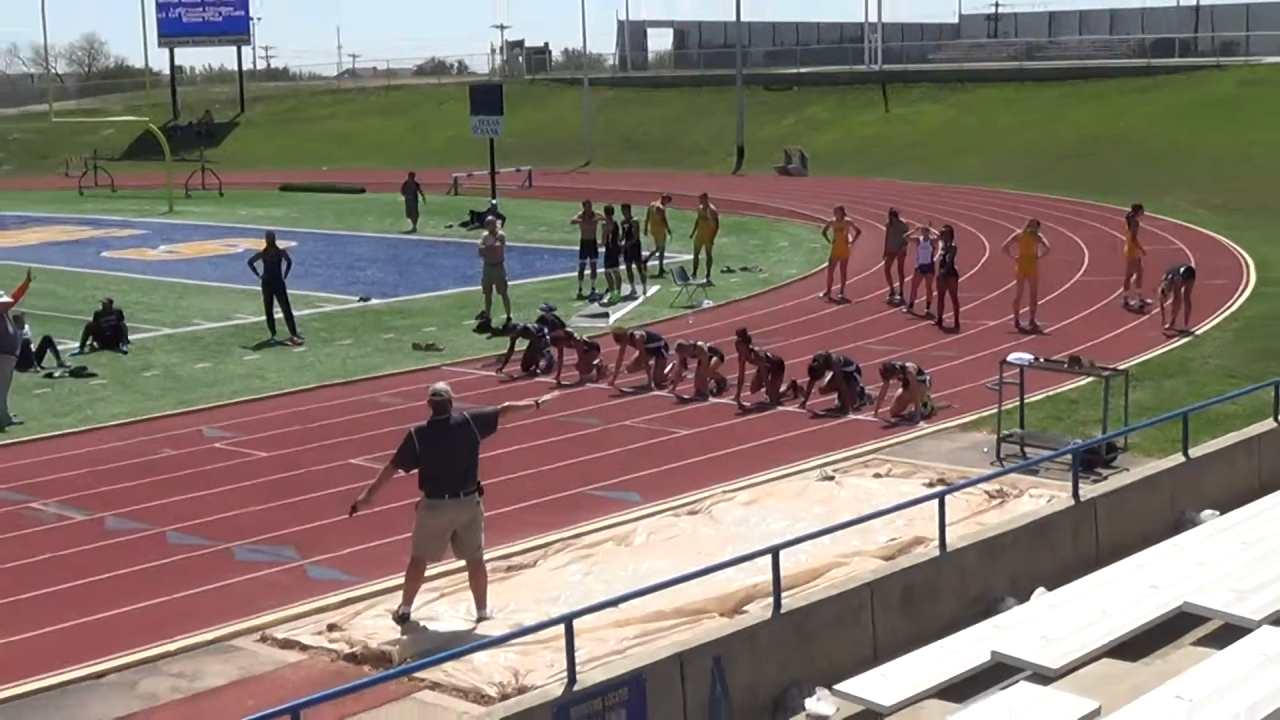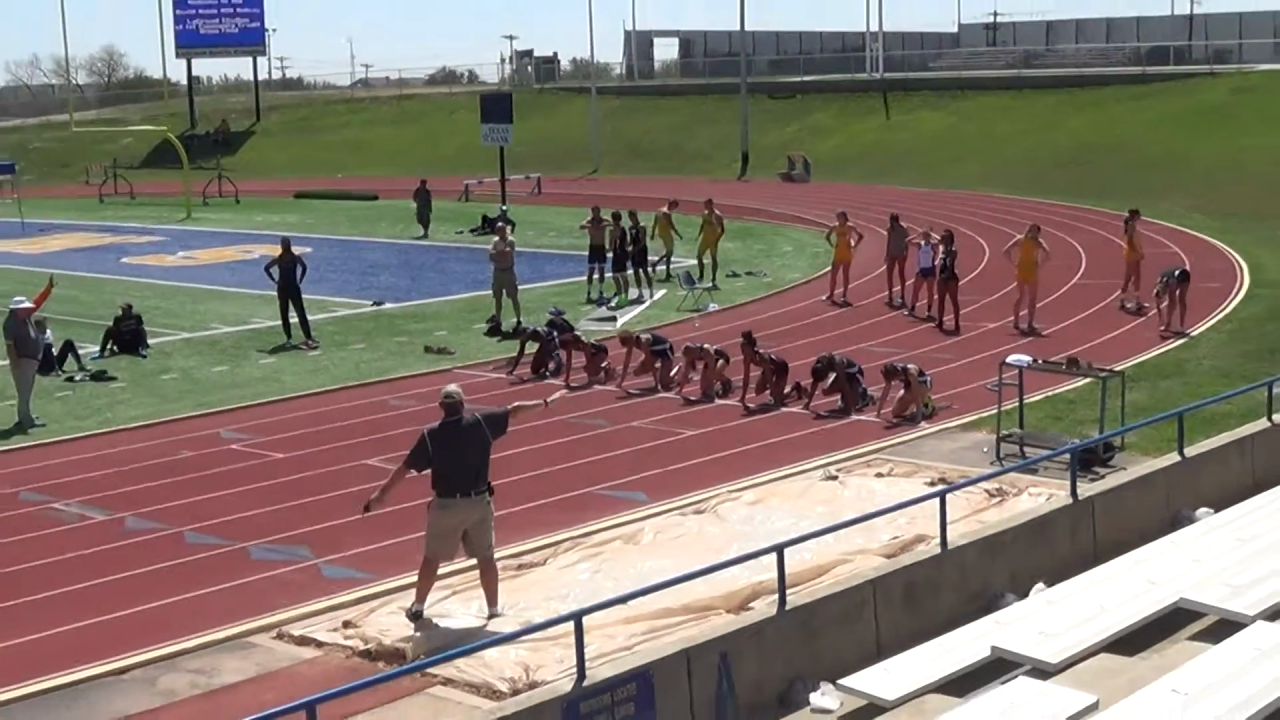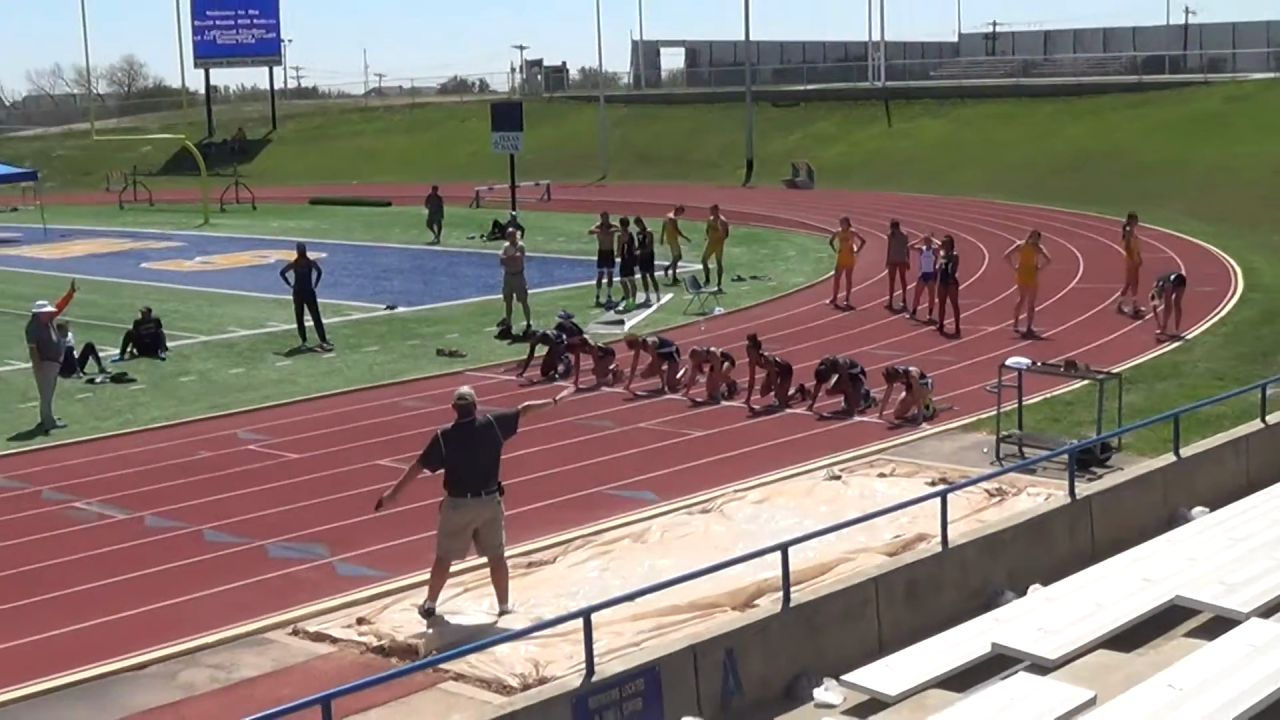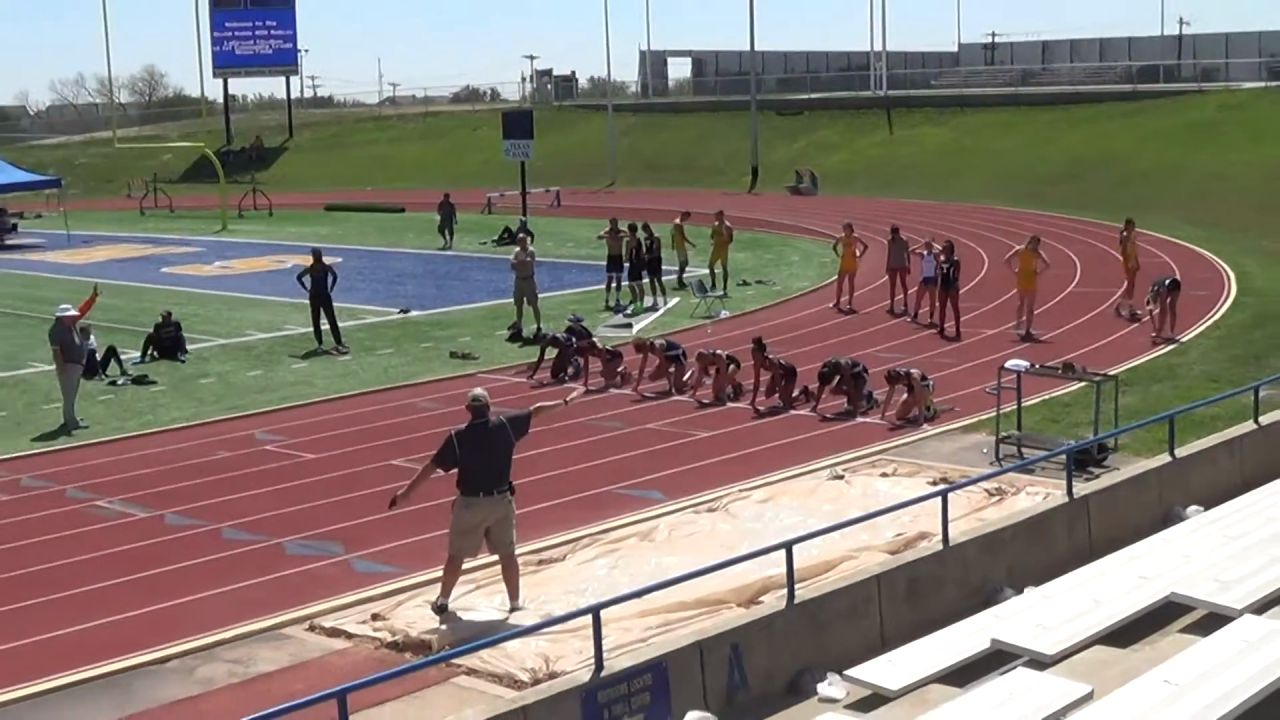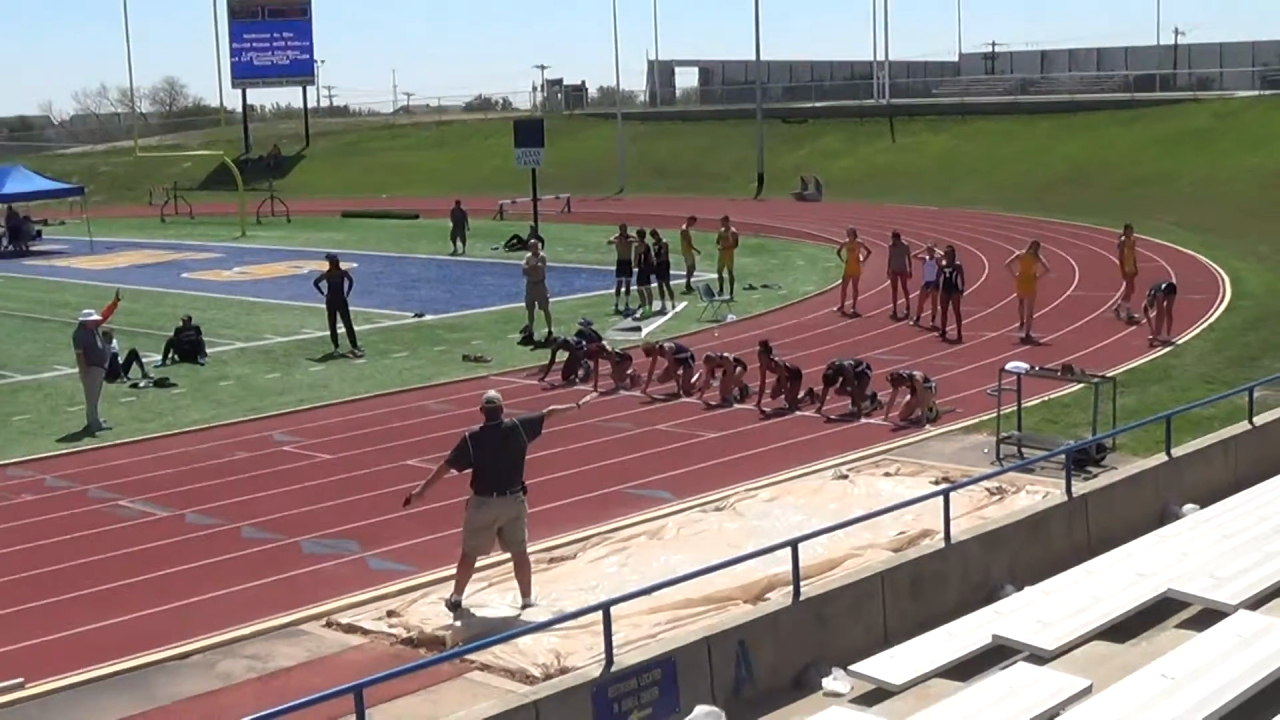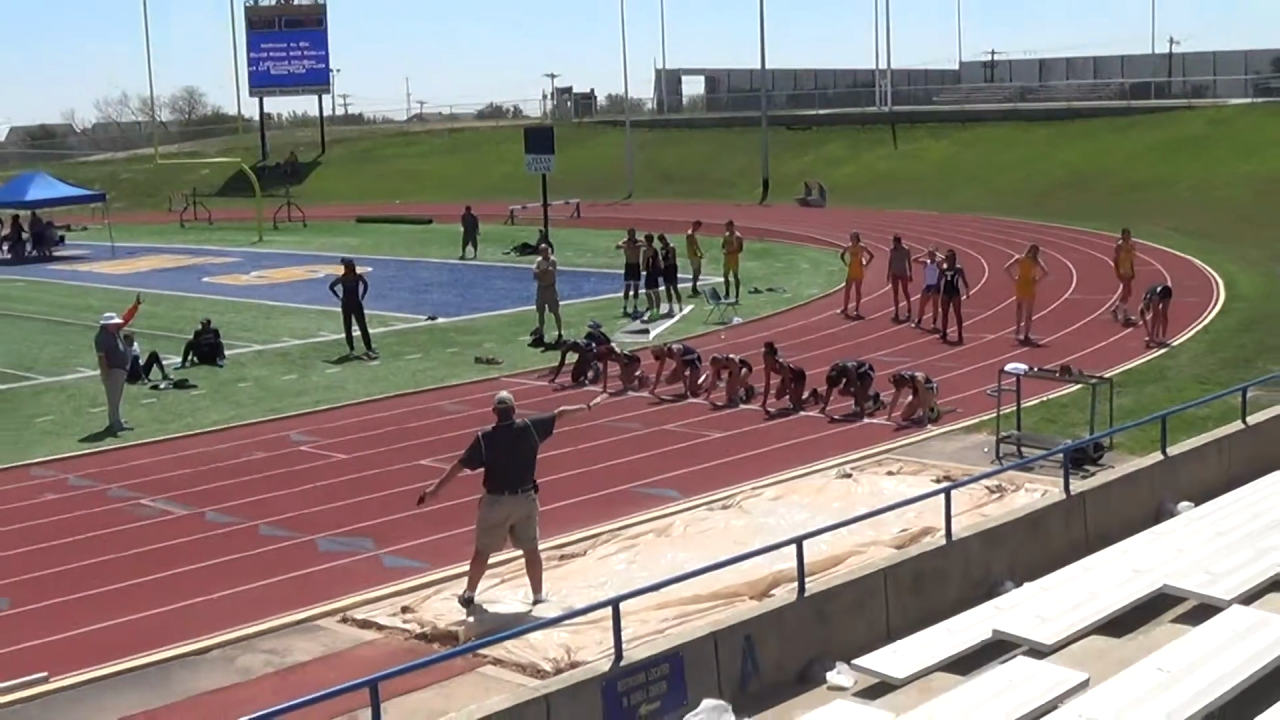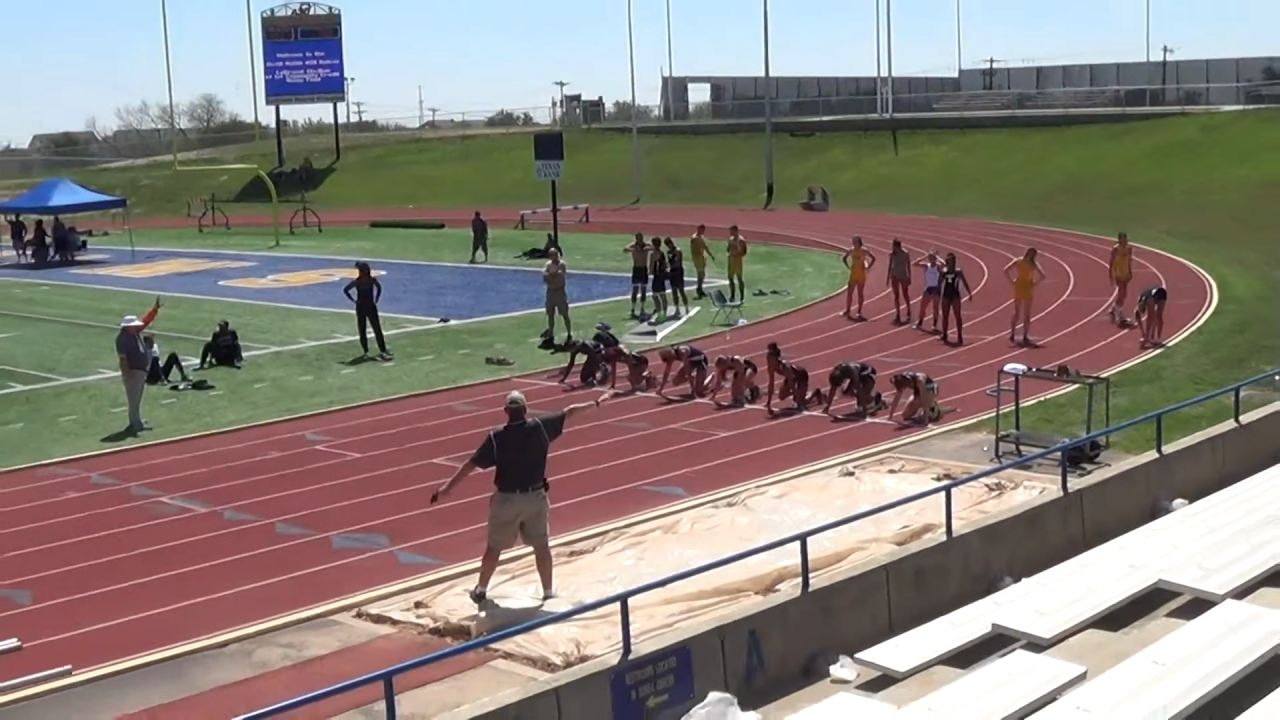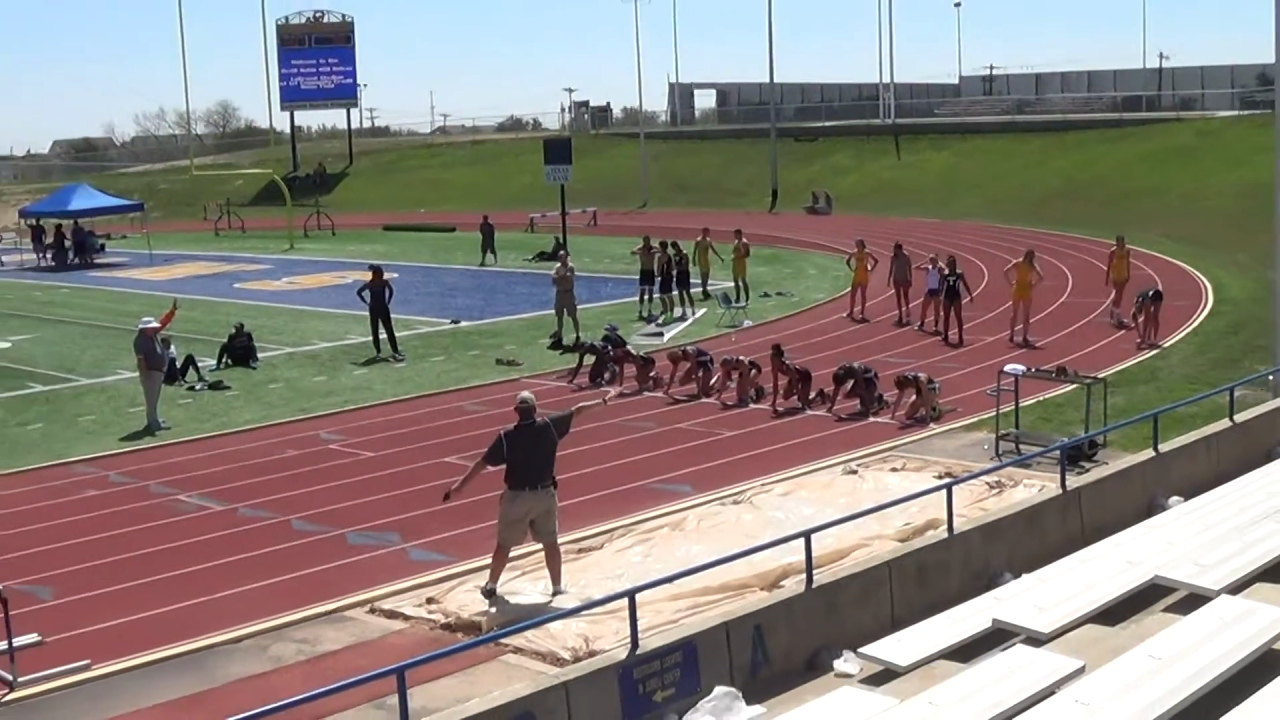
dt=0.1s
person 1, frame 1
left shoulder: (418, 435)
right shoulder: (470, 422)
left elbow: (393, 467)
right elbow: (505, 410)
left wrist: (368, 495)
right wrist: (538, 403)
left hip: (434, 506)
right hip: (468, 502)
left knee: (419, 560)
right knee: (475, 560)
left ankle: (404, 610)
right ankle: (482, 612)
person 1, frame 2
left shoulder: (431, 436)
right shoulder: (481, 423)
left elbow: (405, 467)
right elbow: (514, 410)
left wrist: (381, 494)
right wrist: (546, 402)
left hip: (446, 505)
right hip: (478, 502)
left knee: (431, 559)
right knee: (486, 558)
left ankle: (417, 608)
right ankle: (494, 610)
person 1, frame 3
left shoulder: (444, 436)
right shoulder: (492, 424)
left elbow: (418, 466)
right elbow: (525, 409)
left wrist: (393, 492)
right wrist: (555, 400)
left hip: (457, 505)
right hip: (489, 502)
left knee: (444, 558)
right knee: (496, 556)
left ankle: (429, 605)
right ankle: (504, 607)
person 1, frame 4
left shoulder: (458, 437)
right shoulder: (505, 425)
left elbow: (432, 466)
right elbow: (537, 411)
left wrist: (407, 490)
right wrist: (566, 401)
left hip: (470, 504)
right hip: (501, 501)
left knee: (456, 555)
right knee: (508, 554)
left ankle: (442, 602)
right ankle: (515, 604)
person 1, frame 5
left shoulder: (472, 438)
right shoulder: (518, 427)
left elbow: (446, 466)
right elbow: (549, 413)
left wrist: (421, 489)
right wrist: (577, 405)
left hip: (483, 503)
right hip: (513, 500)
left knee: (469, 553)
right knee: (520, 552)
left ankle: (456, 599)
right ankle: (527, 601)
person 1, frame 6
left shoulder: (485, 438)
right shoulder: (530, 427)
left elbow: (459, 465)
right elbow: (560, 414)
left wrist: (436, 488)
right wrist: (588, 406)
left hip: (496, 501)
right hip: (525, 499)
left knee: (482, 551)
right knee: (531, 550)
left ankle: (469, 595)
right ankle: (539, 597)
person 1, frame 7
left shoulder: (497, 437)
right shoulder: (540, 427)
left elbow: (471, 464)
right elbow: (570, 412)
left wrist: (448, 486)
right wrist: (597, 402)
left hip: (507, 499)
right hip: (536, 496)
left knee: (494, 547)
right knee: (541, 546)
left ankle: (480, 590)
right ankle: (548, 592)
person 1, frame 8
left shoulder: (507, 437)
right shoulder: (549, 426)
left elbow: (482, 463)
right elbow: (577, 411)
left wrist: (460, 485)
left hip: (517, 497)
right hip: (545, 495)
left knee: (504, 545)
right knee: (551, 543)
left ankle: (491, 587)
right ankle: (557, 588)
